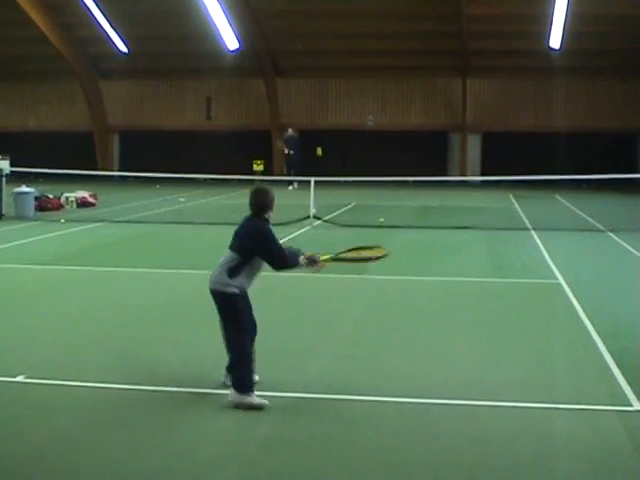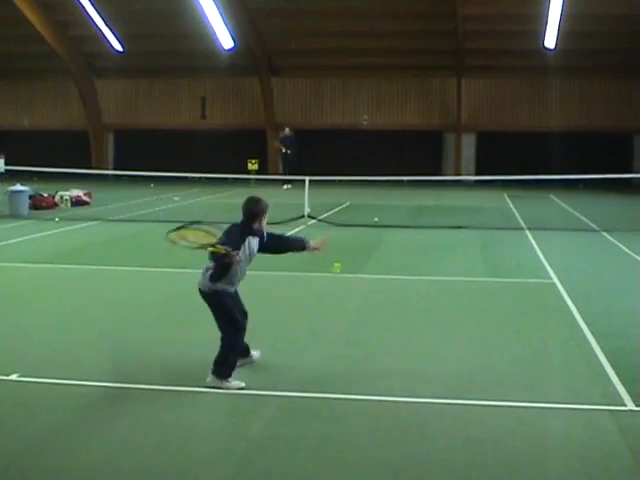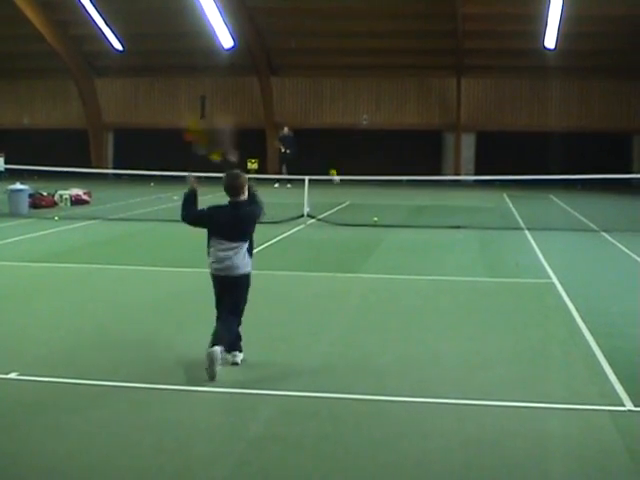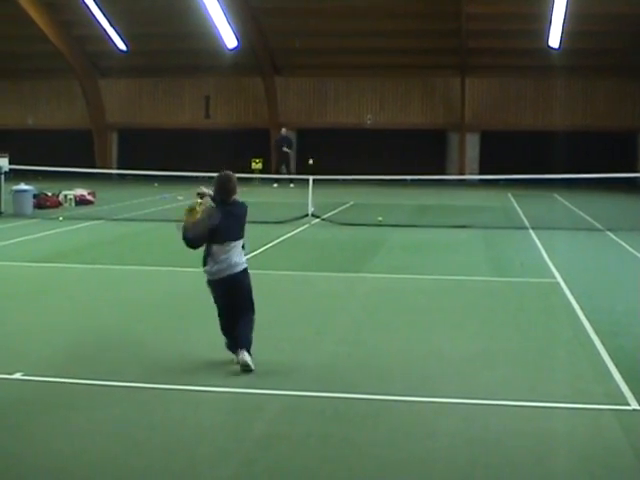
dt=0.4s
person 1, frame 1
left shoulder: (250, 226)
right shoulder: (260, 230)
left elbow: (275, 252)
right elbow: (280, 261)
left wrist: (301, 255)
right wrist: (300, 259)
left hip: (226, 284)
right hip: (226, 288)
left knee: (246, 330)
right knee: (242, 335)
left ankle: (235, 374)
right ankle: (242, 391)
person 1, frame 2
left shoulder: (259, 235)
right shoulder: (235, 233)
left elbow: (280, 243)
right elbow: (216, 254)
left wrist: (307, 244)
right wrist: (228, 257)
left hip: (227, 286)
right hip: (213, 288)
left knee: (240, 318)
right knee: (235, 325)
left ankle: (241, 353)
right ankle: (219, 376)
person 1, frame 3
left shoulder: (215, 213)
right shoulder: (250, 212)
left elbow: (188, 216)
left wrist: (191, 192)
right wrist: (249, 189)
left hip: (218, 270)
right hip: (240, 272)
left knee: (224, 313)
right knee: (232, 315)
left ankle: (233, 350)
right ankle: (218, 348)
person 1, frame 4
left shoulder: (211, 216)
right shoulder: (241, 209)
left elbow: (192, 242)
left wrist: (191, 222)
right wrist: (211, 196)
left hip: (216, 275)
right hip: (238, 271)
left knee: (226, 315)
right knee: (245, 313)
left ankle: (237, 350)
right ankle: (243, 351)
